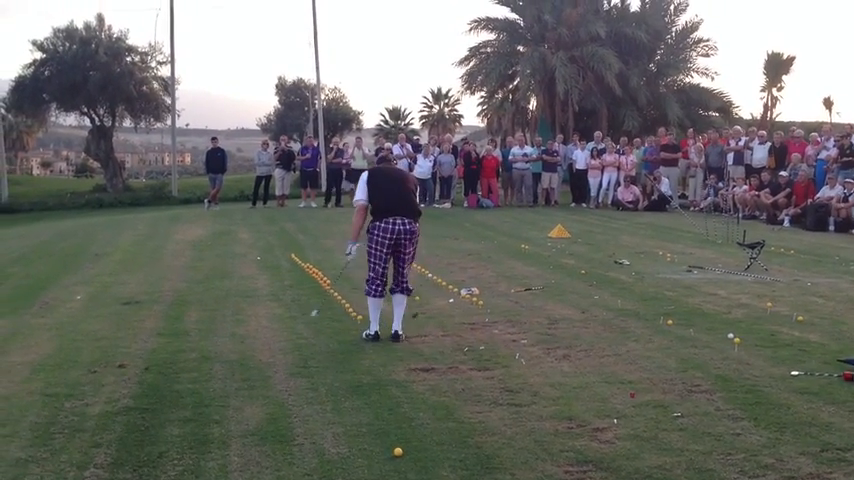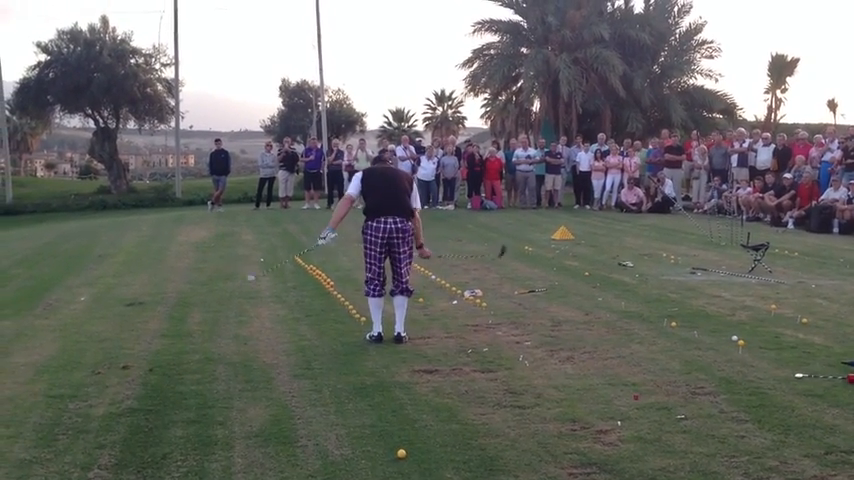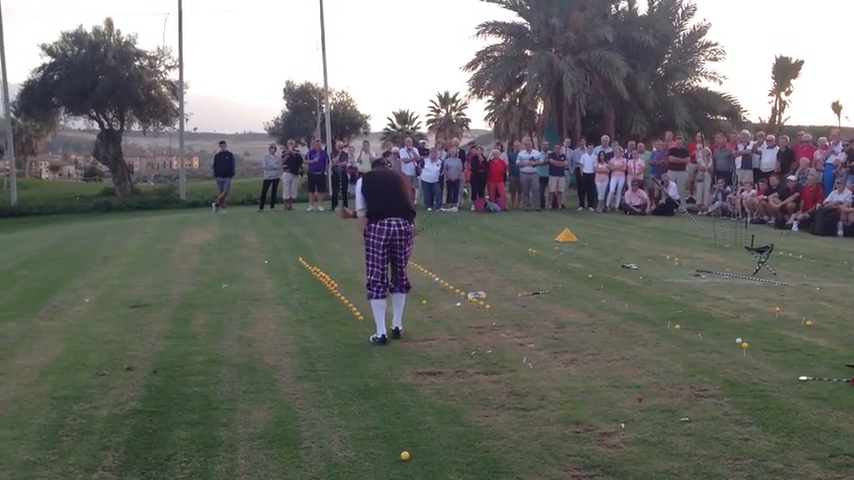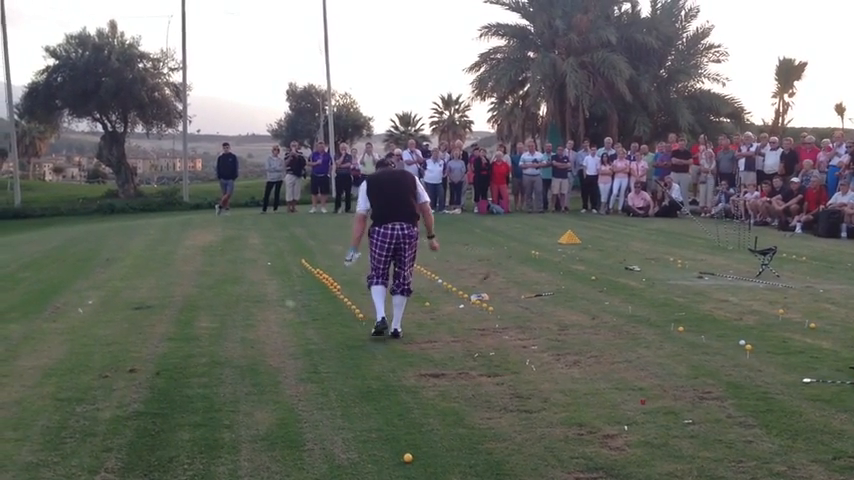
dt=0.4s
person 1, frame 1
left shoulder: (369, 174)
right shoulder: (408, 177)
left elbow: (361, 209)
left wrist: (353, 243)
right wrist: (410, 249)
left hip: (382, 225)
right hip: (409, 225)
left knee: (376, 279)
right knee: (402, 279)
left ankle: (373, 330)
right ankle: (397, 329)
person 1, frame 2
left shoulder: (364, 174)
right shoulder: (406, 177)
left elbow: (347, 200)
right elbow: (415, 214)
left wrist: (329, 229)
right wrist: (420, 245)
left hip: (375, 224)
right hip: (403, 225)
left knee: (374, 279)
right knee: (402, 279)
left ankle: (376, 331)
right ankle: (400, 331)
person 1, frame 3
left shoulder: (364, 180)
right shoulder: (401, 178)
left elbow: (363, 215)
right wrist: (353, 215)
left hip: (378, 227)
right hip: (405, 226)
left knee: (376, 281)
right knee: (400, 277)
left ankle: (380, 333)
right ankle: (397, 326)
person 1, frame 4
left shoulder: (369, 182)
right shoulder: (409, 177)
left elbow: (361, 217)
right elbow: (425, 207)
left wrist: (353, 249)
right wrist: (431, 237)
left hip: (382, 230)
right hip: (408, 229)
left knee: (377, 275)
right knee: (403, 279)
left ankle: (381, 317)
right ankle: (396, 326)
